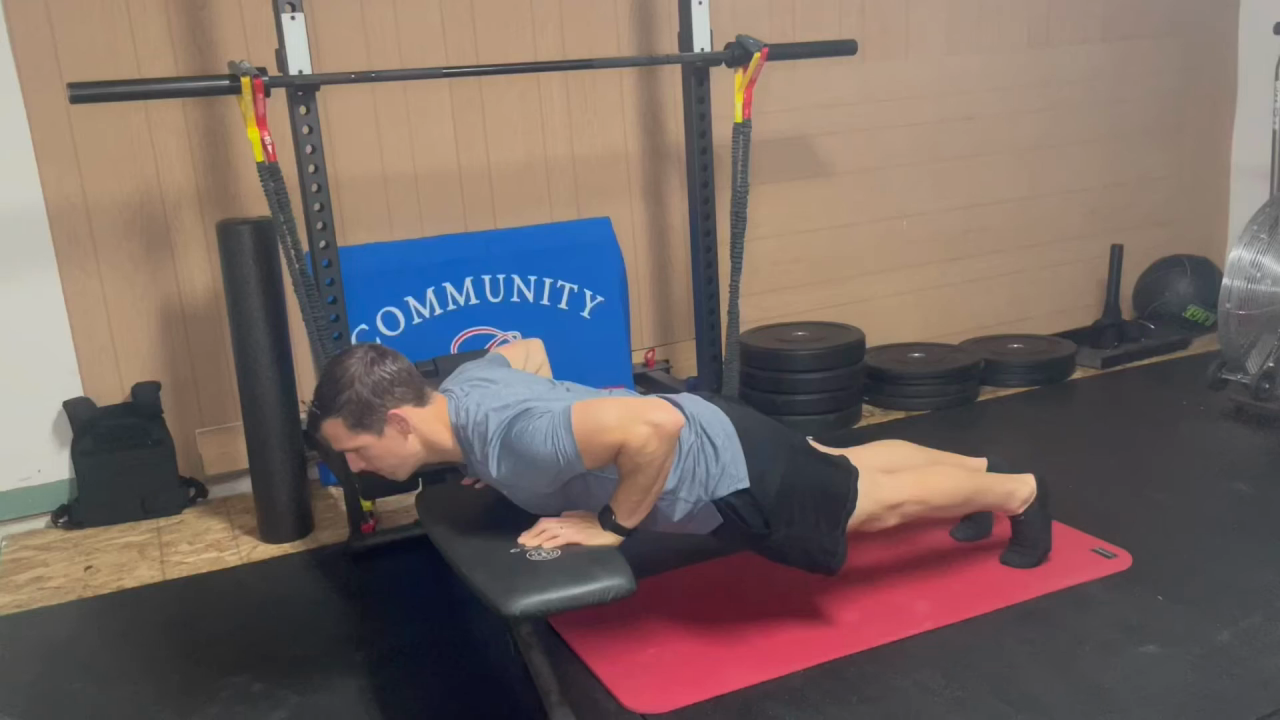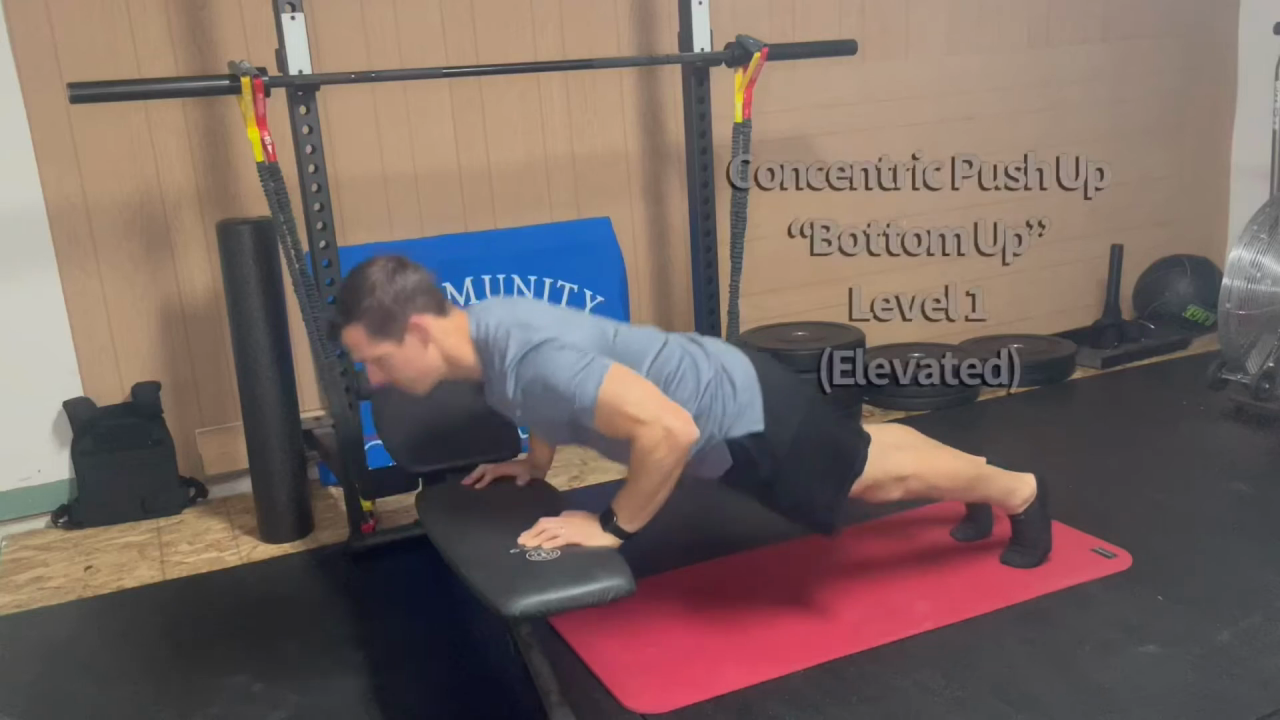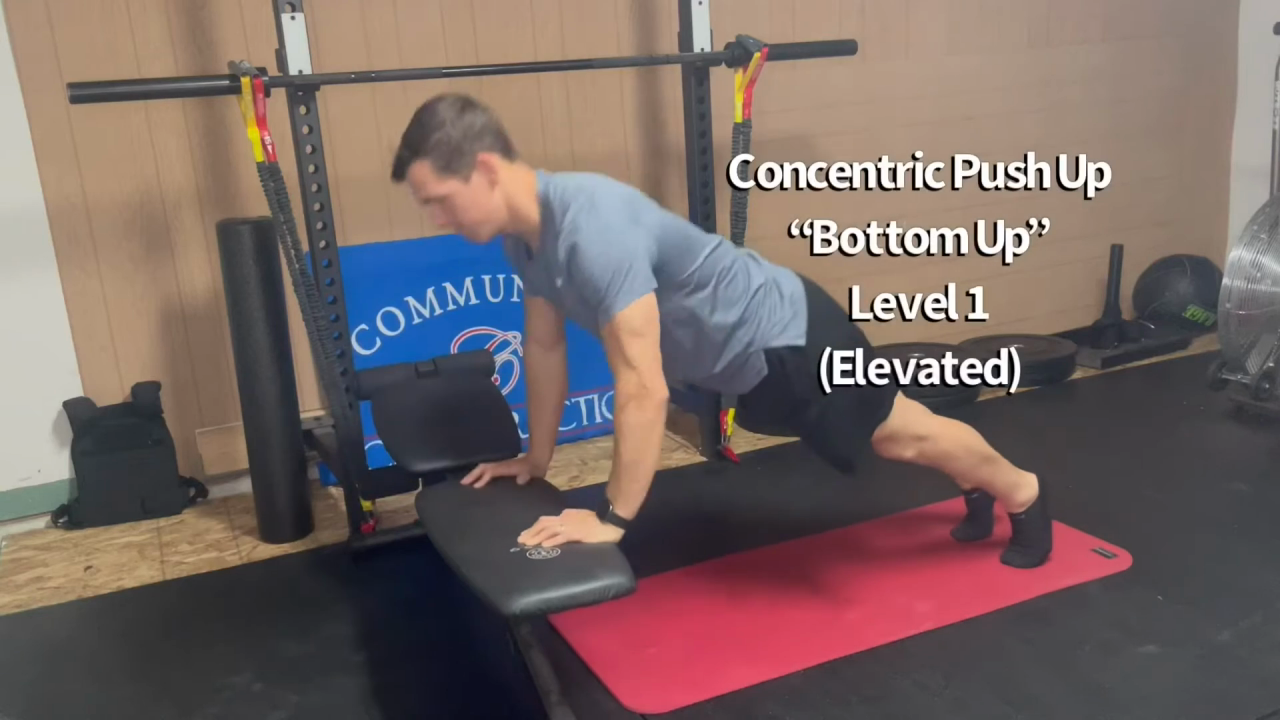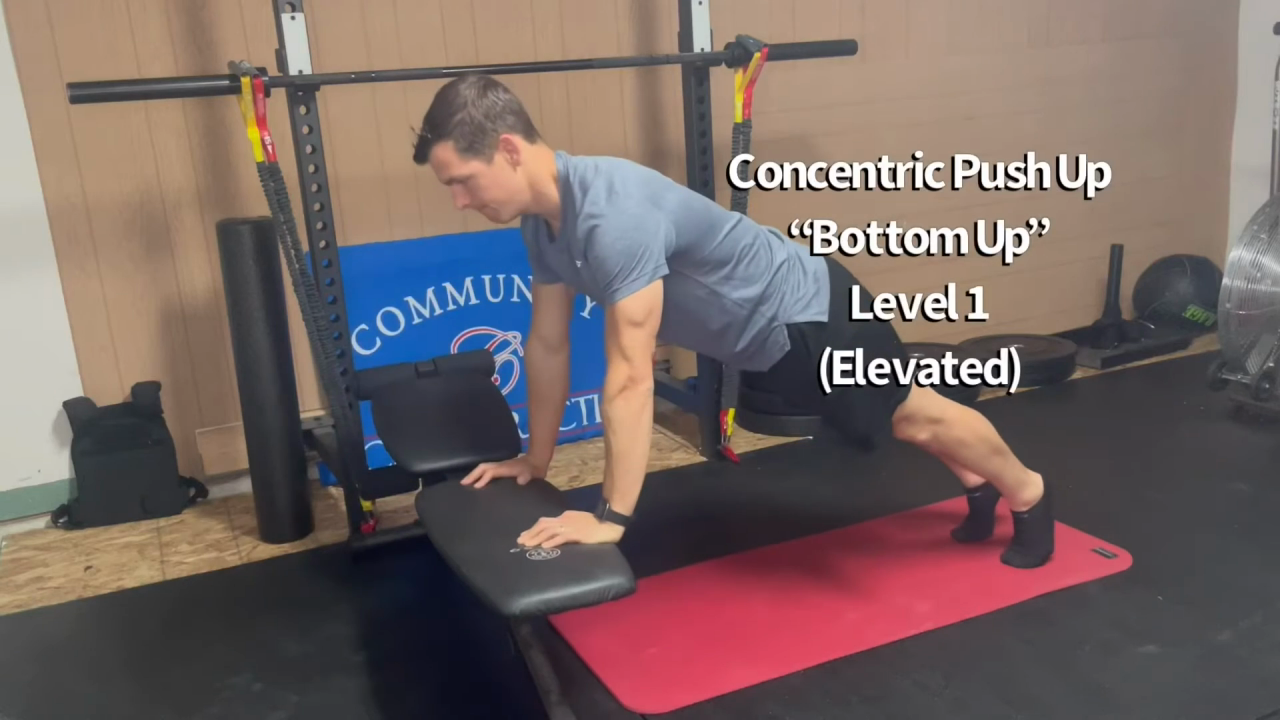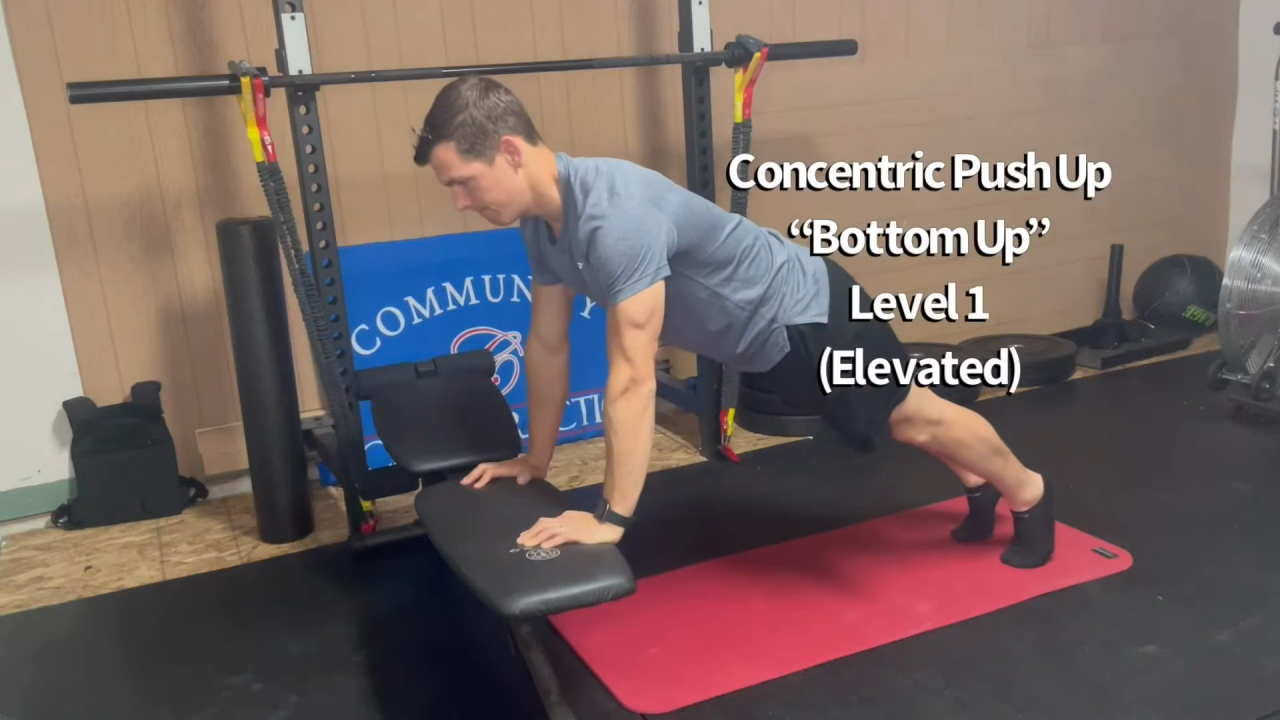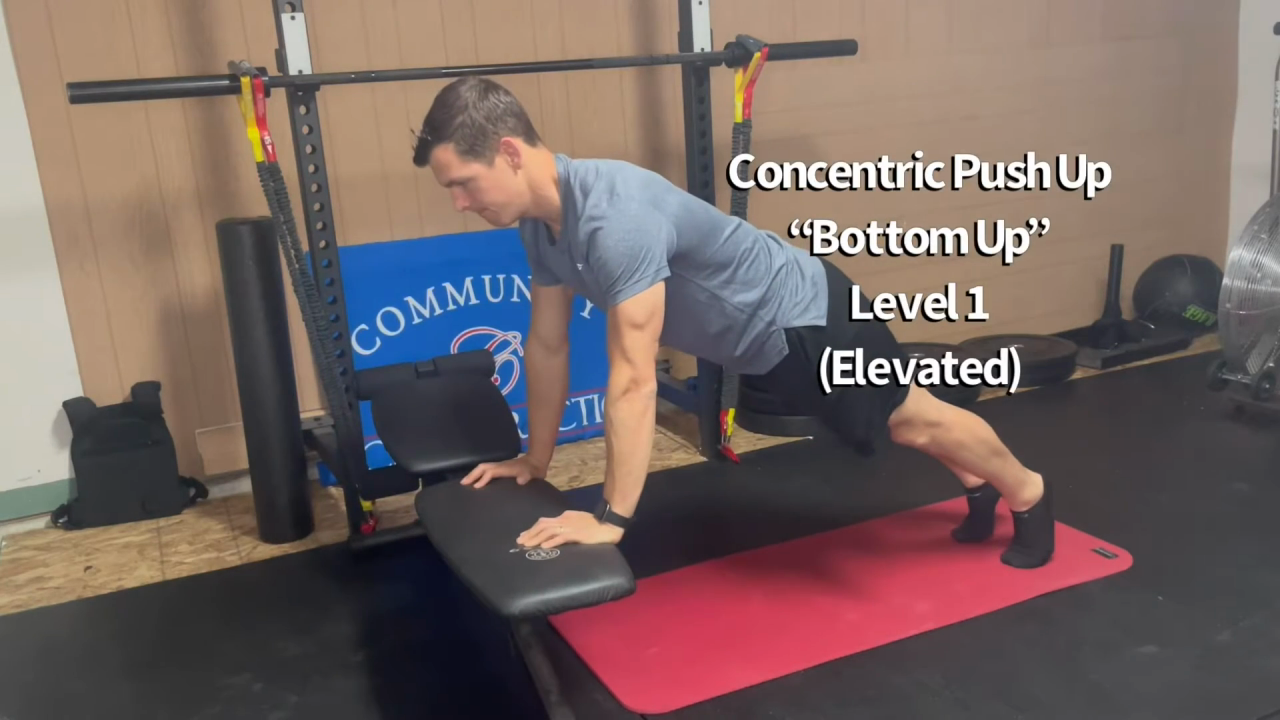
dt=0.3s
person 1, frame 1
left shoulder: (506, 437)
right shoulder: (463, 386)
left elbow: (654, 426)
right elbow: (529, 347)
left wrist: (608, 521)
left hip: (728, 475)
right hip: (707, 433)
left knee: (880, 504)
right knee: (852, 467)
left ankle: (1019, 492)
right ankle: (977, 467)
person 1, frame 2
left shoulder: (528, 363)
right shoulder: (484, 322)
left elbow: (672, 430)
left wrist: (612, 527)
right wrist: (534, 462)
left hip: (740, 416)
right hip: (717, 379)
left knee: (886, 474)
right knee: (862, 443)
left ankle: (1018, 491)
right ankle: (980, 474)
person 1, frame 3
left shoulder: (593, 233)
right shoulder: (528, 229)
left elbow: (644, 389)
right elbow: (545, 348)
left wrist: (614, 516)
right wrist: (535, 459)
left hip: (780, 333)
right hip: (749, 346)
left knee: (902, 433)
right knee: (882, 427)
left ankle: (1023, 496)
right ankle: (977, 493)
person 1, frame 4
left shoulder: (613, 215)
right shoulder: (544, 215)
left elbow: (630, 377)
right elbow: (548, 343)
left wrist: (612, 517)
right wrist: (535, 458)
left hip: (802, 311)
right hip: (763, 331)
left knee: (914, 416)
right knee: (899, 414)
left ankle: (1027, 493)
right ankle: (978, 486)
person 1, frame 5
left shoulder: (615, 218)
right shoulder: (542, 219)
left elbow: (632, 380)
right elbow: (547, 345)
left wrist: (611, 518)
right wrist: (536, 459)
left hip: (803, 312)
right hip: (763, 333)
left knee: (915, 417)
right knee: (898, 415)
left ankle: (1027, 494)
right ankle: (978, 486)
person 1, frame 6
left shoulder: (615, 218)
right shoulder: (542, 218)
left elbow: (633, 381)
right elbow: (546, 345)
left wrist: (611, 518)
right wrist: (534, 458)
left hip: (801, 315)
right hip: (763, 334)
left knee: (913, 419)
right knee: (896, 419)
left ankle: (1026, 494)
right ankle: (978, 486)
